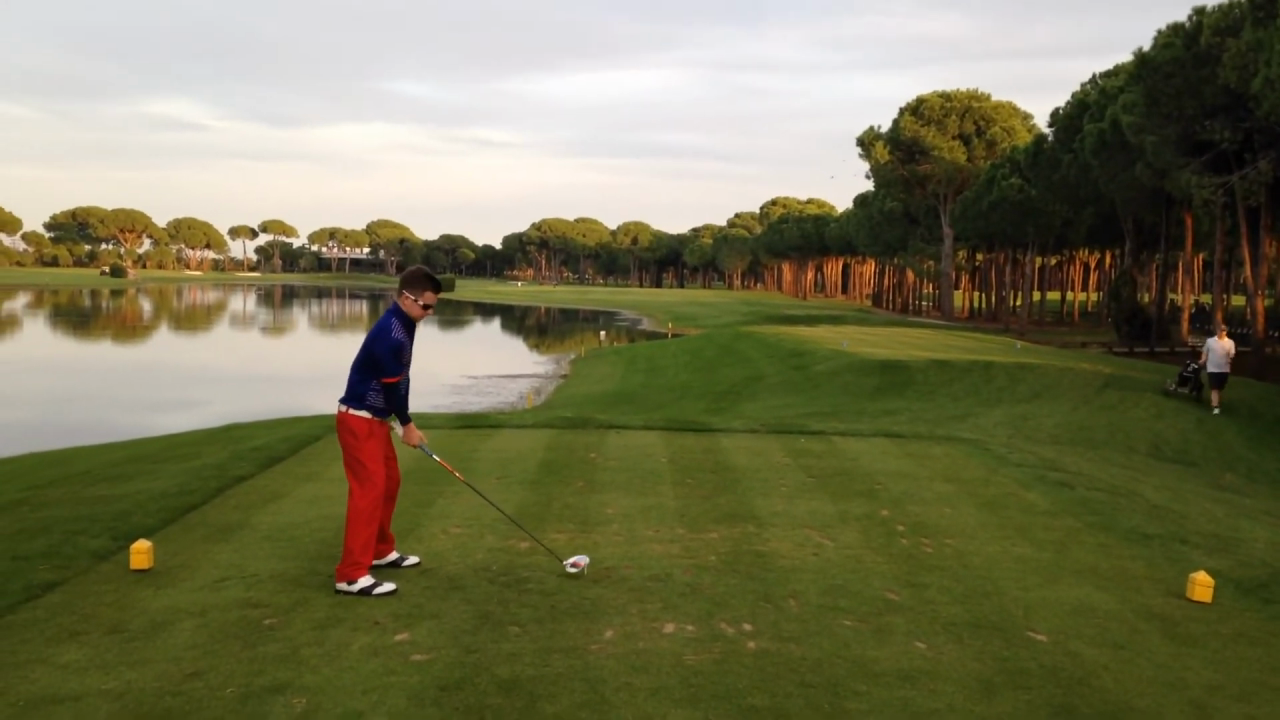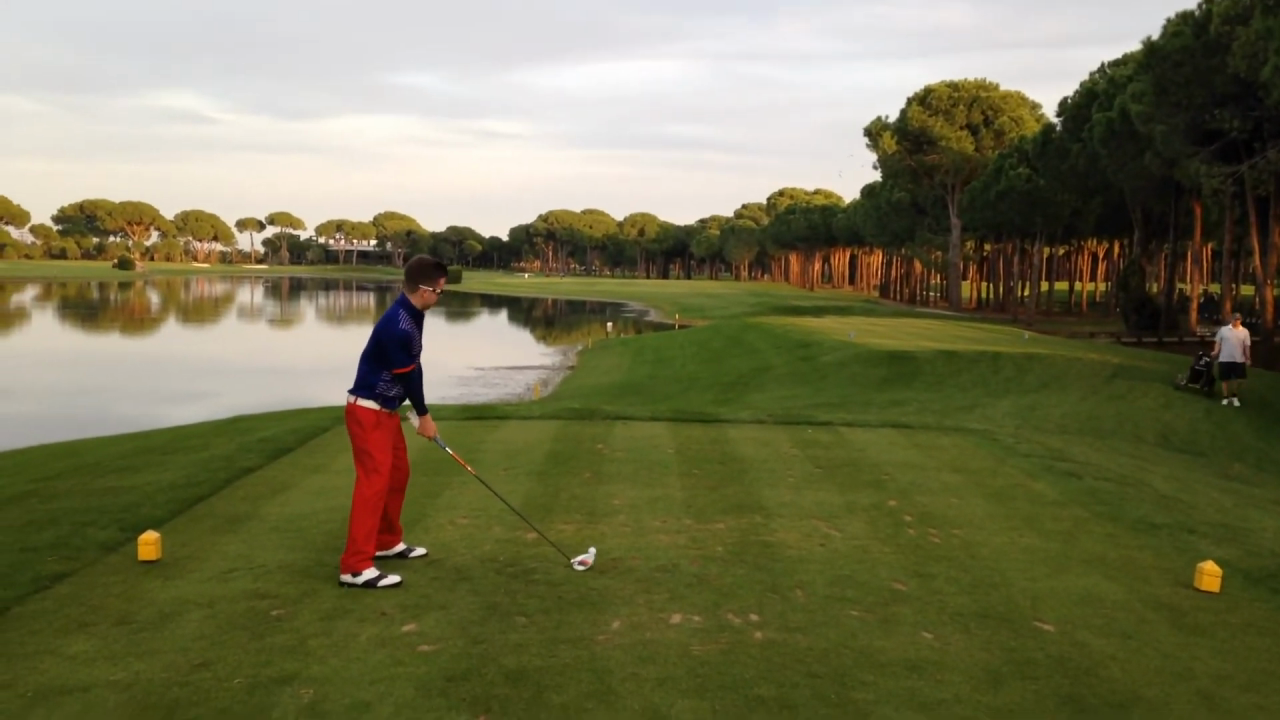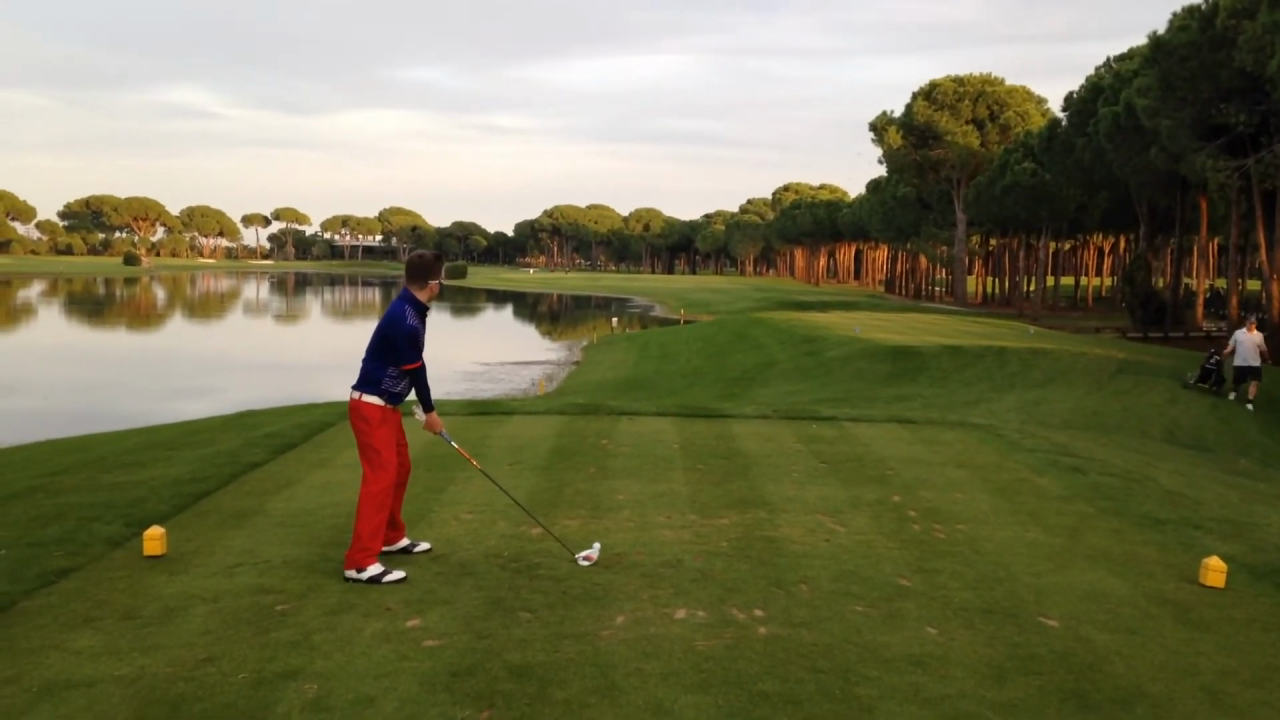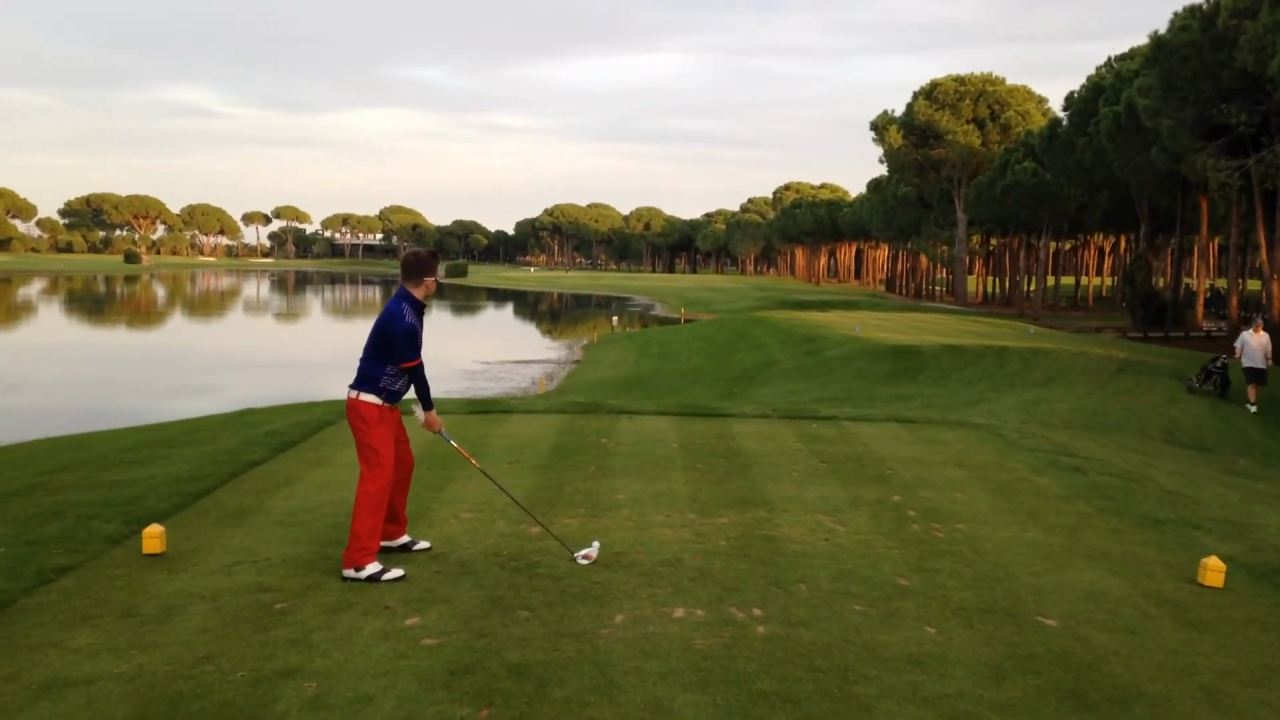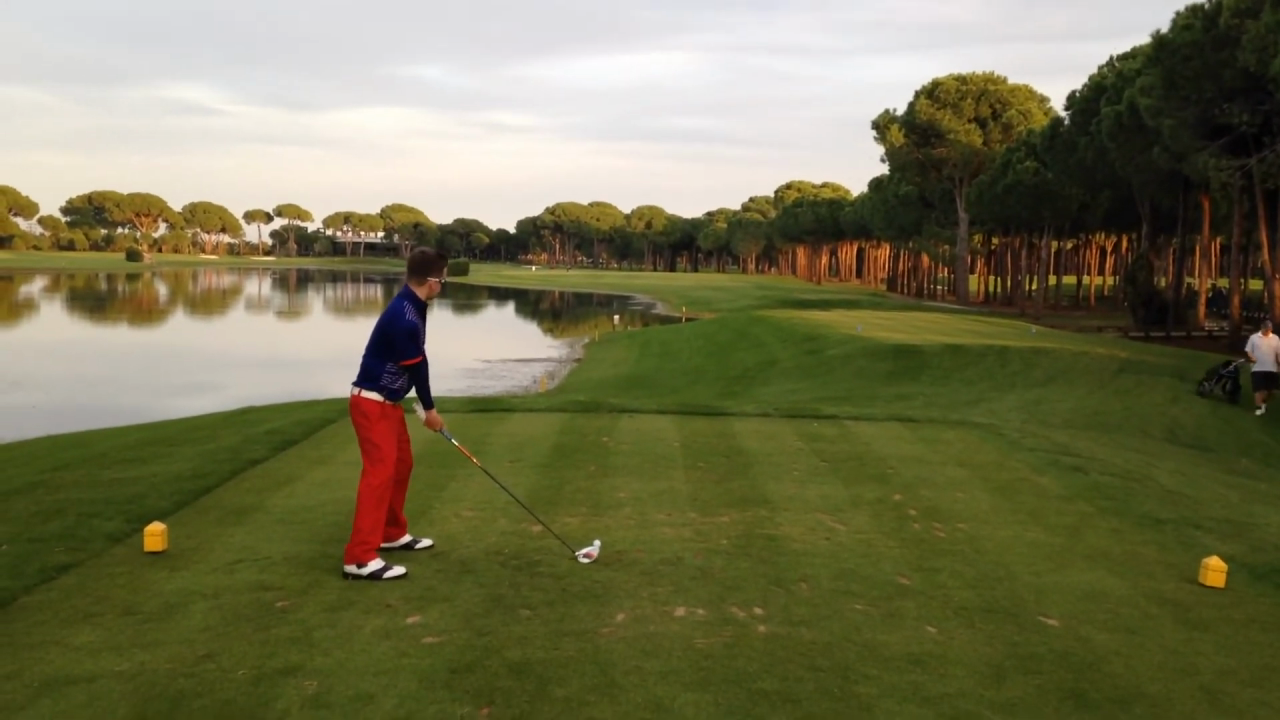
dt=0.3s
person 1, frame 1
left shoulder: (405, 324)
right shoulder: (389, 334)
left elbow: (402, 378)
right elbow: (392, 386)
left wrist: (405, 422)
right wrist: (407, 425)
left hip: (376, 418)
right hip: (359, 419)
left knee: (388, 483)
right knee: (369, 489)
left ankle: (380, 551)
right ankle: (351, 575)
person 1, frame 2
left shoulder: (414, 316)
right shoulder: (396, 325)
left elbow: (414, 368)
right elbow: (406, 375)
left wrist: (423, 413)
right wrist: (423, 417)
left hip: (386, 408)
right hip: (368, 410)
left knee: (397, 473)
right knee: (375, 480)
left ankle: (387, 542)
right ankle: (356, 567)
person 1, frame 3
left shoulder: (411, 310)
right shoulder: (405, 321)
left elbow: (415, 367)
right elbow: (415, 371)
left wrist: (426, 409)
right wrist: (430, 412)
left hip: (386, 404)
right hip: (371, 406)
left knee: (399, 469)
right knee: (381, 476)
left ankle: (390, 538)
right ankle: (361, 562)
person 1, frame 4
left shoulder: (407, 308)
right shoulder: (402, 318)
left elbow: (413, 367)
right elbow: (414, 369)
left wrist: (425, 408)
right wrist: (429, 411)
left hip: (384, 402)
right hip: (369, 404)
left knee: (401, 465)
right knee: (378, 475)
left ankle: (391, 532)
right ankle: (358, 561)
person 1, frame 5
left shoulder: (413, 308)
right shoulder: (403, 317)
left elbow: (418, 361)
right elbow: (415, 366)
left wrist: (426, 406)
right wrist: (430, 410)
left hip: (388, 401)
right hip: (371, 402)
left knee: (401, 464)
right knee: (380, 470)
left ankle: (392, 533)
right ankle: (361, 557)
